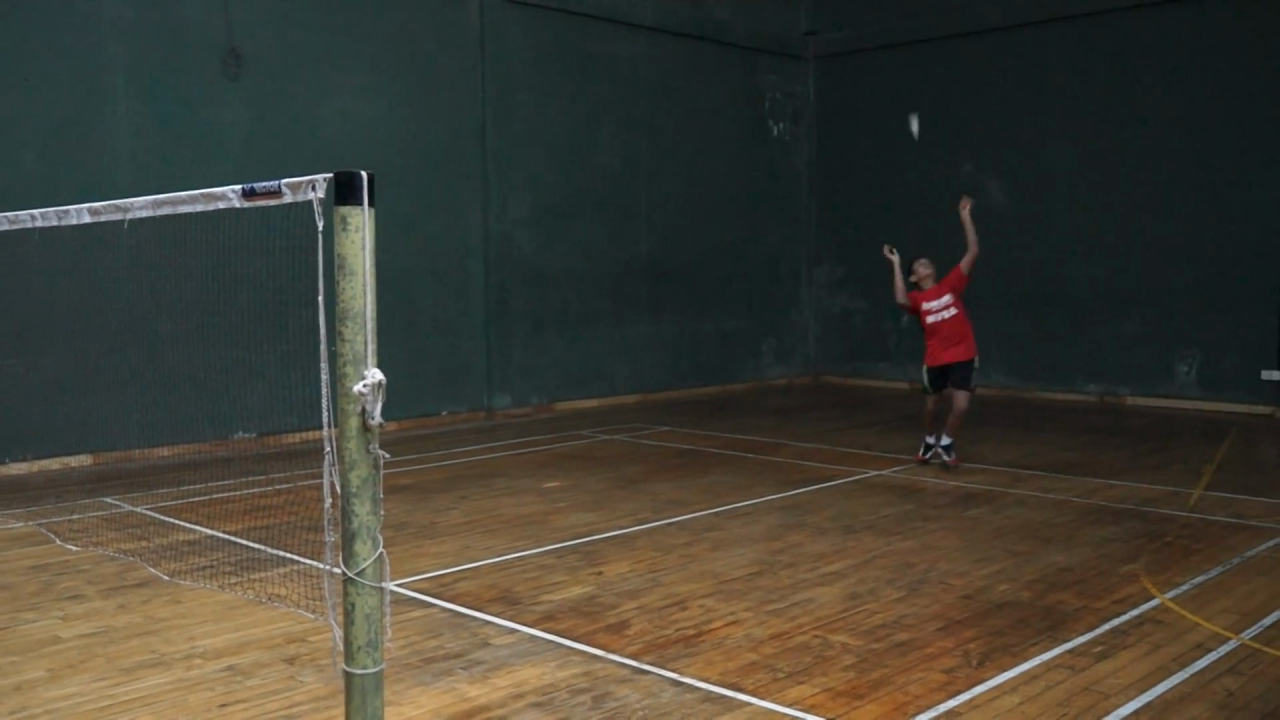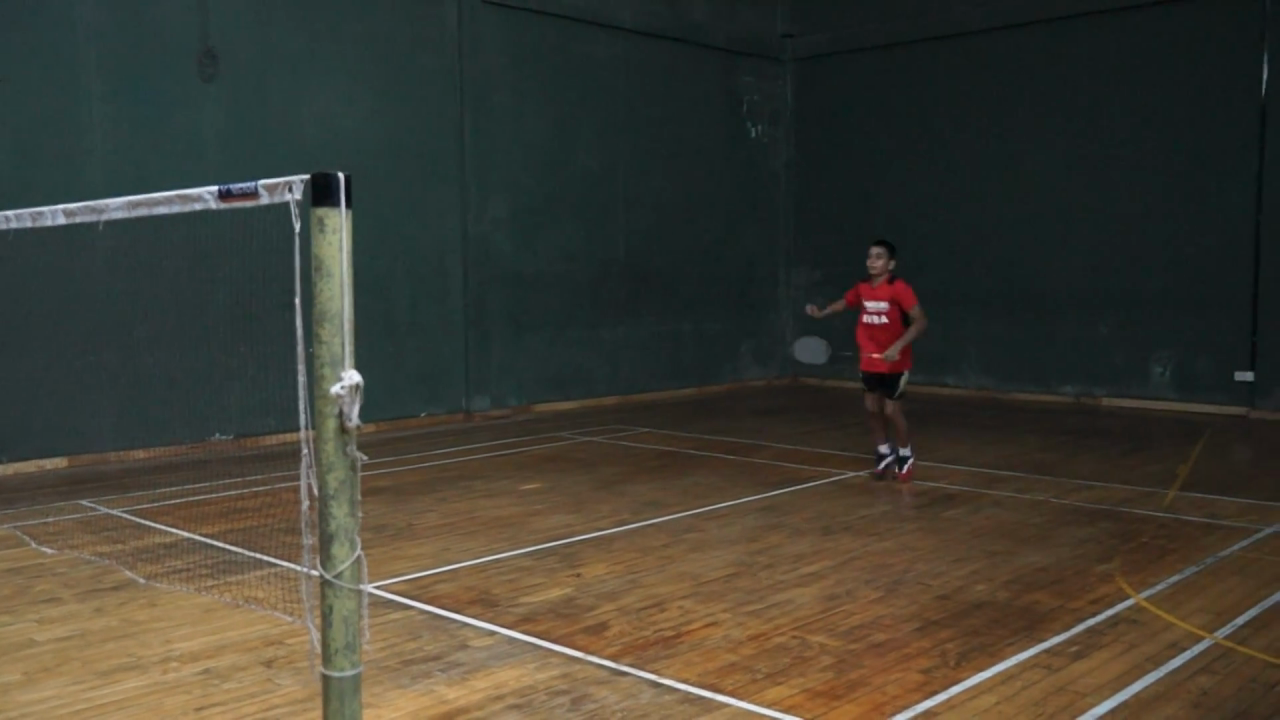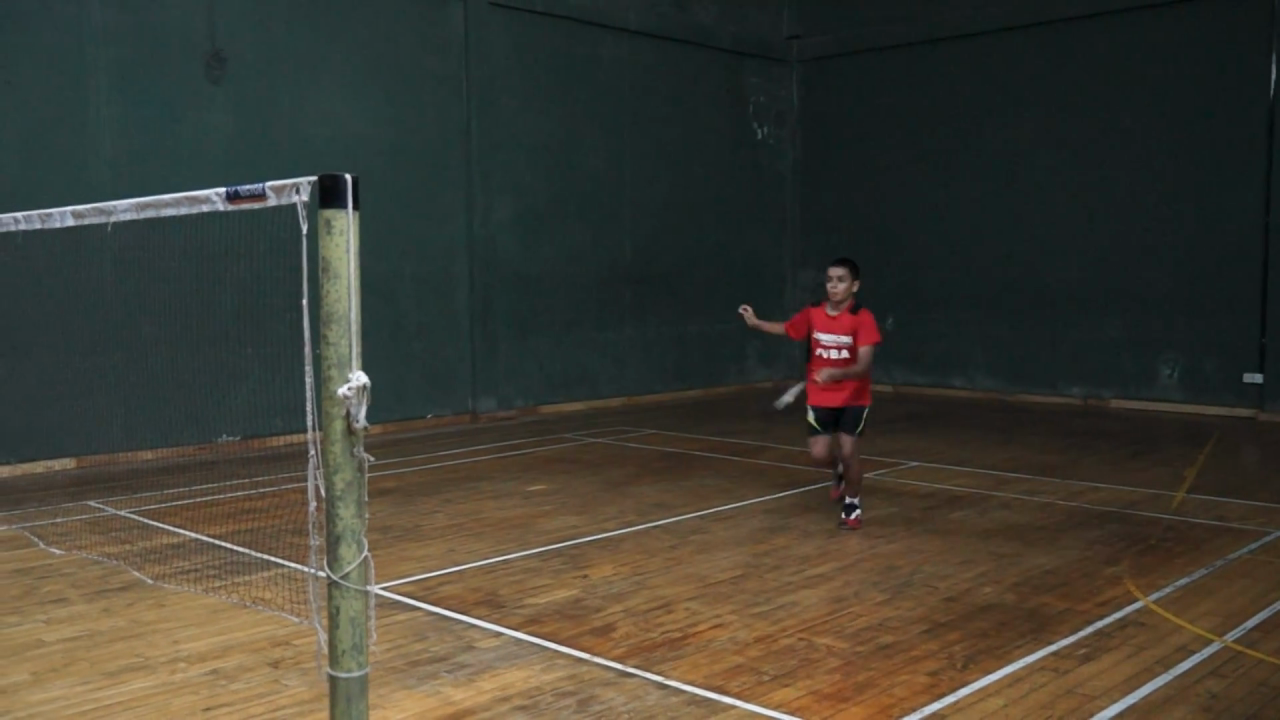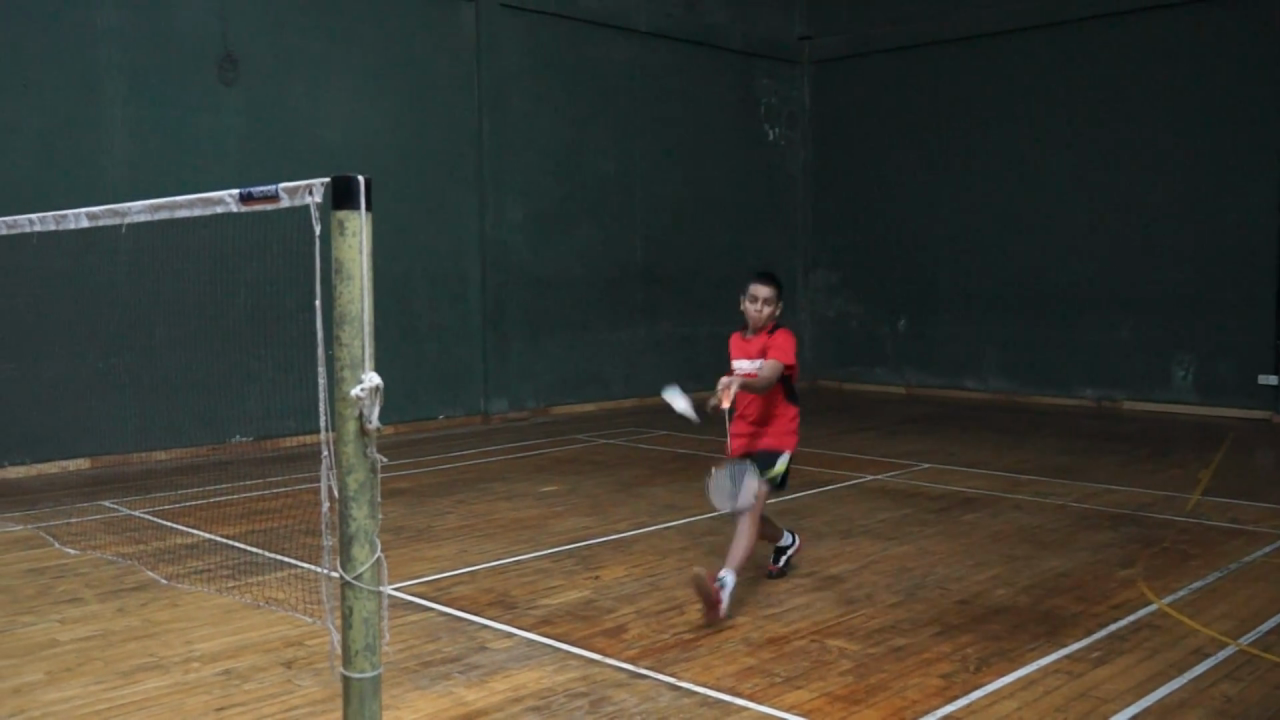
dt=0.5s
person 1, frame 1
left shoulder: (952, 284)
right shoulder: (916, 299)
left elbow: (973, 251)
right elbow: (900, 300)
left wrist: (965, 216)
right wrist: (897, 264)
left hip: (962, 356)
right hip: (935, 360)
left knee: (960, 405)
right knee: (931, 407)
left ankle: (946, 442)
right ankle: (929, 441)
person 1, frame 2
left shoulder: (900, 289)
right shoulder: (860, 288)
left elbow: (920, 322)
right elbow: (847, 302)
left wrist: (898, 346)
right wrist: (822, 312)
left hip: (893, 360)
right hip: (869, 360)
left knee: (891, 410)
right knee: (872, 407)
left ankle: (905, 453)
right ankle: (885, 453)
person 1, frame 3
left shoulder: (864, 320)
right shoulder: (812, 314)
left elbow: (864, 366)
right elbow: (786, 330)
left wrist: (836, 373)
right wrist: (755, 322)
left hip: (853, 396)
right hip: (820, 395)
left knee: (848, 451)
right knee: (819, 454)
left ankle: (852, 504)
right ankle: (840, 470)
person 1, frame 4
left shoulder: (782, 339)
right shoulder: (735, 341)
left elbow: (769, 379)
left wrist: (737, 381)
right wrist: (719, 396)
left hip: (774, 439)
right hip: (741, 441)
left knee: (750, 503)
right knee: (748, 512)
left ankle: (723, 585)
right ankle: (785, 543)
